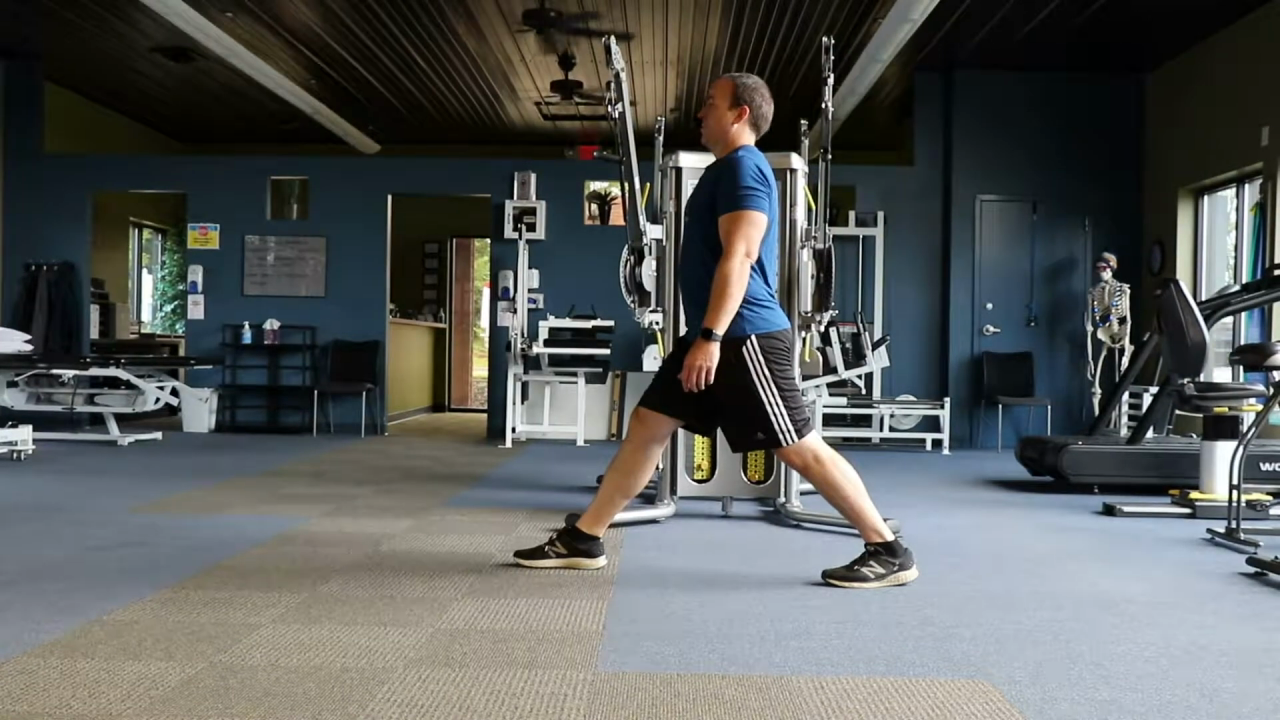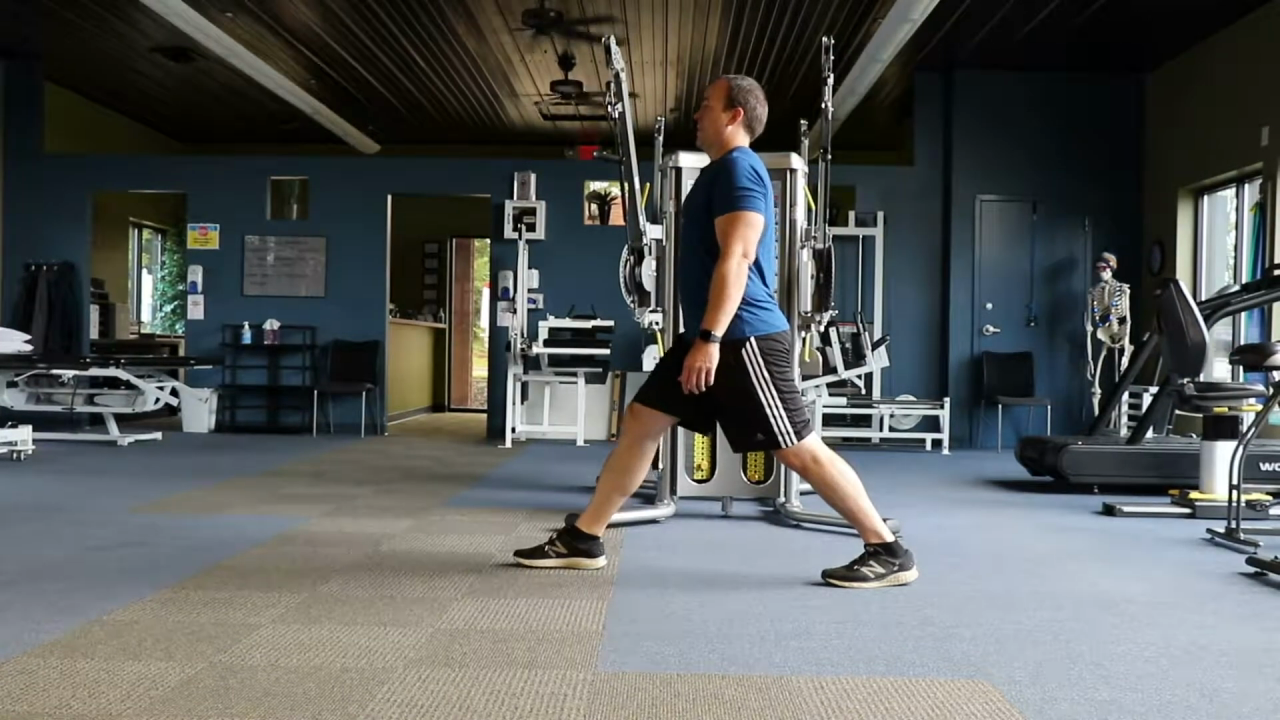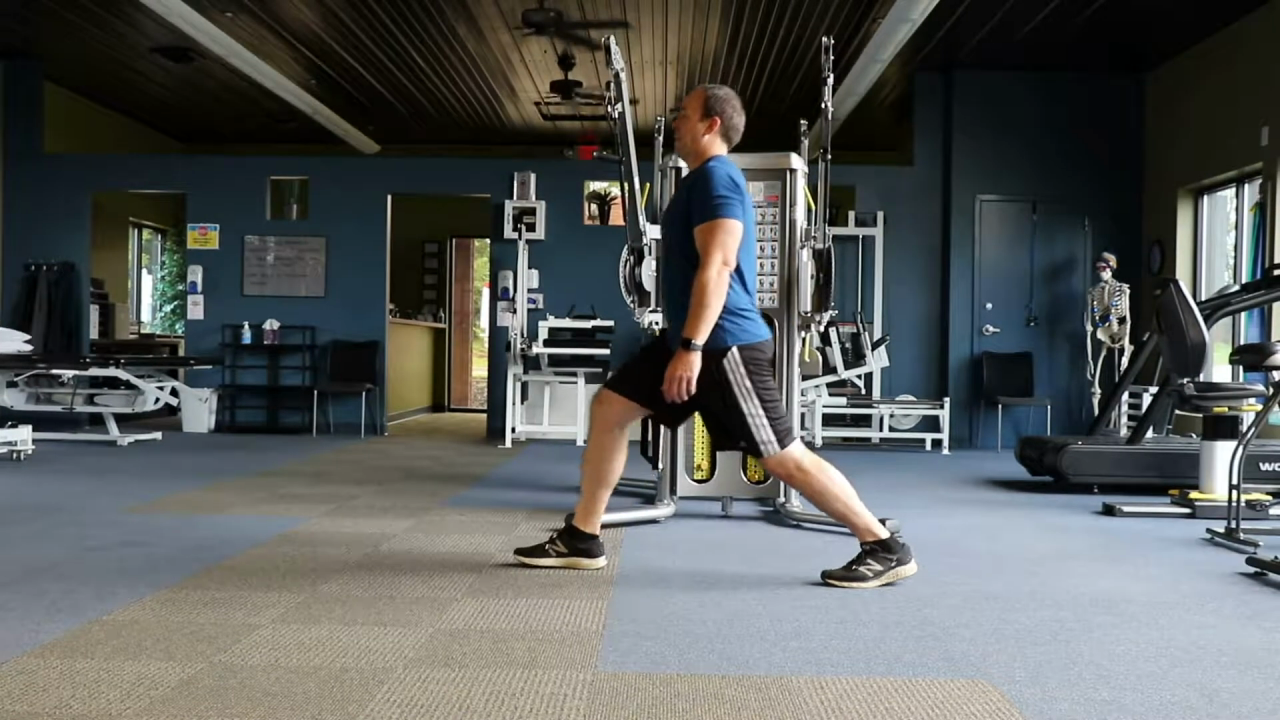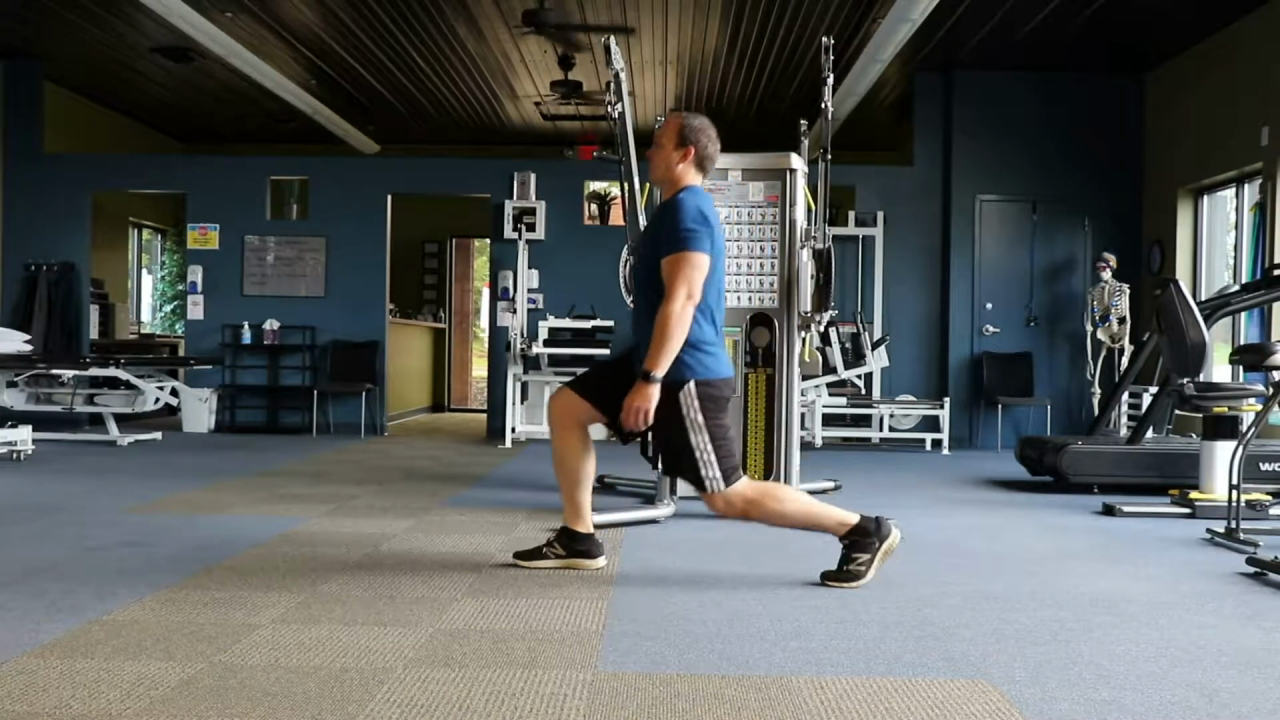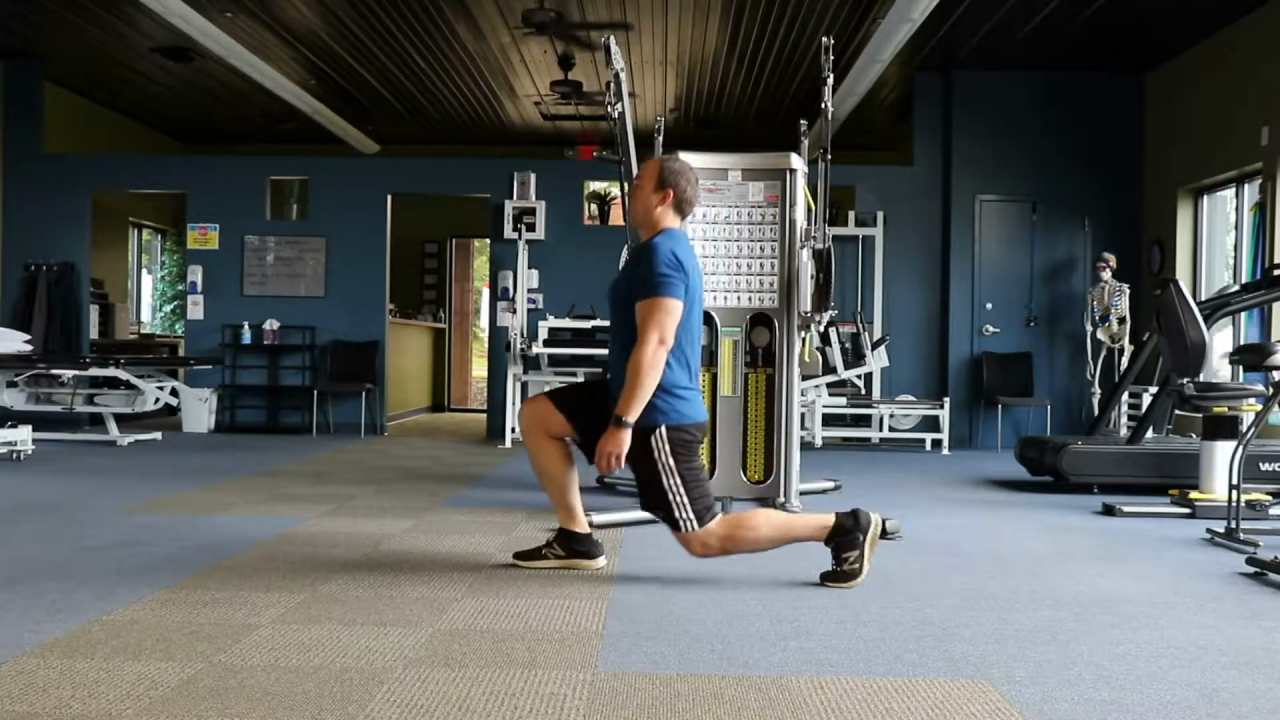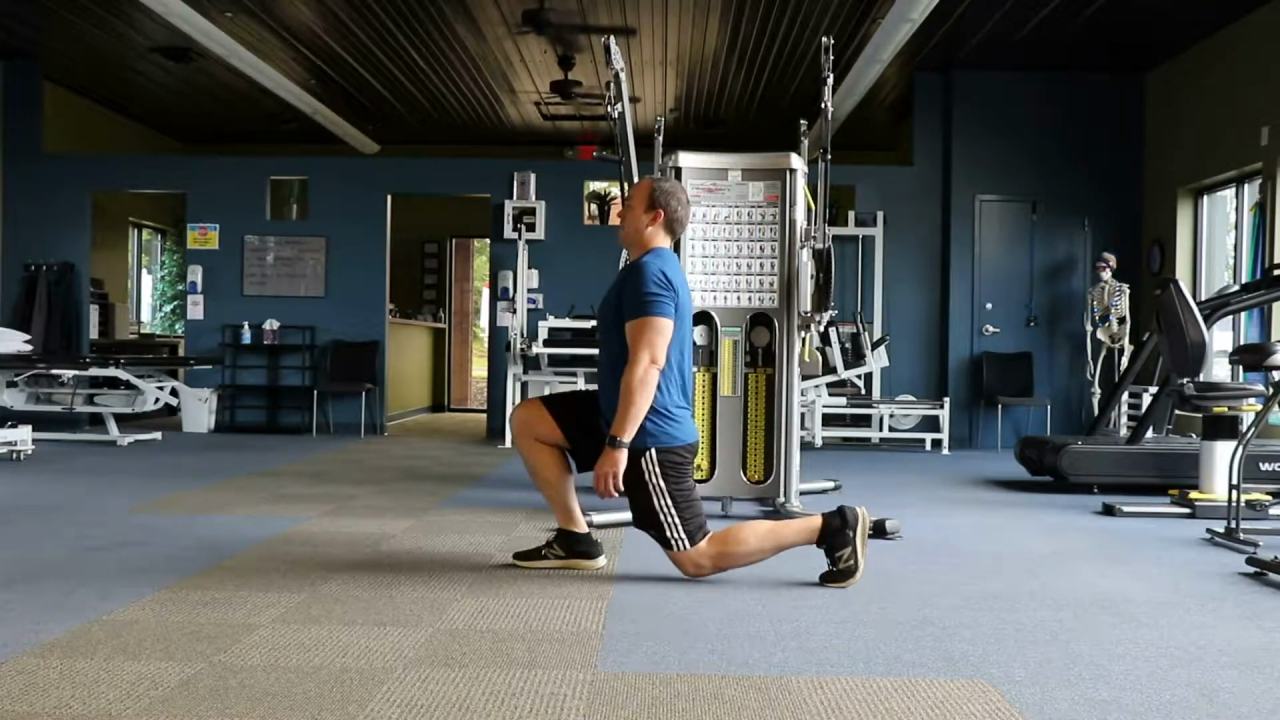
dt=0.3s
person 1, frame 1
left shoulder: (743, 166)
right shoulder: (728, 170)
left elbow: (739, 256)
left wrist: (710, 337)
left hip: (743, 336)
right hip: (716, 335)
left knee: (799, 447)
right knee: (646, 425)
left ankle: (889, 551)
right ankle: (582, 540)
person 1, frame 2
left shoulder: (738, 167)
right shoulder: (724, 171)
left elbow: (737, 257)
left wrist: (709, 338)
left hip: (743, 337)
right hip: (714, 335)
left knee: (799, 449)
right knee: (640, 422)
left ankle: (889, 551)
right ankle: (582, 540)
person 1, frame 3
left shoulder: (715, 176)
right shoulder: (704, 180)
left elbow: (717, 267)
left wrist: (690, 349)
left hip: (726, 345)
right hip: (697, 340)
left knee: (777, 455)
right knee: (607, 409)
left ankle: (885, 547)
right ankle: (581, 539)
person 1, frame 4
left shoulder: (685, 207)
right shoulder: (681, 209)
left elbow: (682, 299)
left wrist: (649, 380)
left hip: (688, 374)
right hip: (665, 363)
left knee: (728, 497)
right knee: (564, 408)
left ankle: (862, 531)
right ankle: (578, 538)
person 1, frame 5
left shoulder: (660, 251)
right shoulder: (664, 249)
left elbow: (656, 343)
left wrist: (621, 423)
left hip: (661, 414)
right hip: (645, 403)
left knee: (706, 538)
right knee: (536, 416)
left ankle: (843, 527)
right ankle: (577, 540)
person 1, frame 6
left shoulder: (648, 271)
right shoulder: (658, 268)
left elbow: (647, 364)
left wrist: (617, 445)
left hip: (650, 434)
right hip: (639, 422)
left knee: (698, 559)
right knee: (527, 420)
left ankle: (834, 526)
right ankle: (576, 540)
